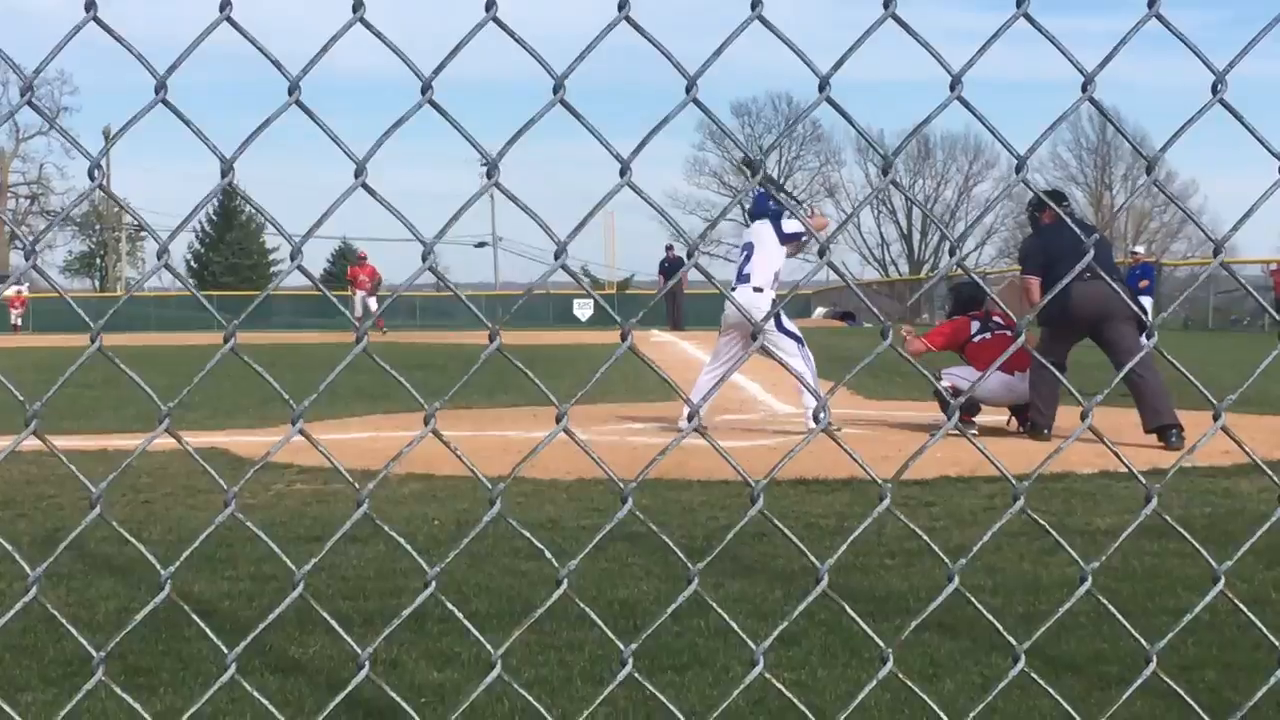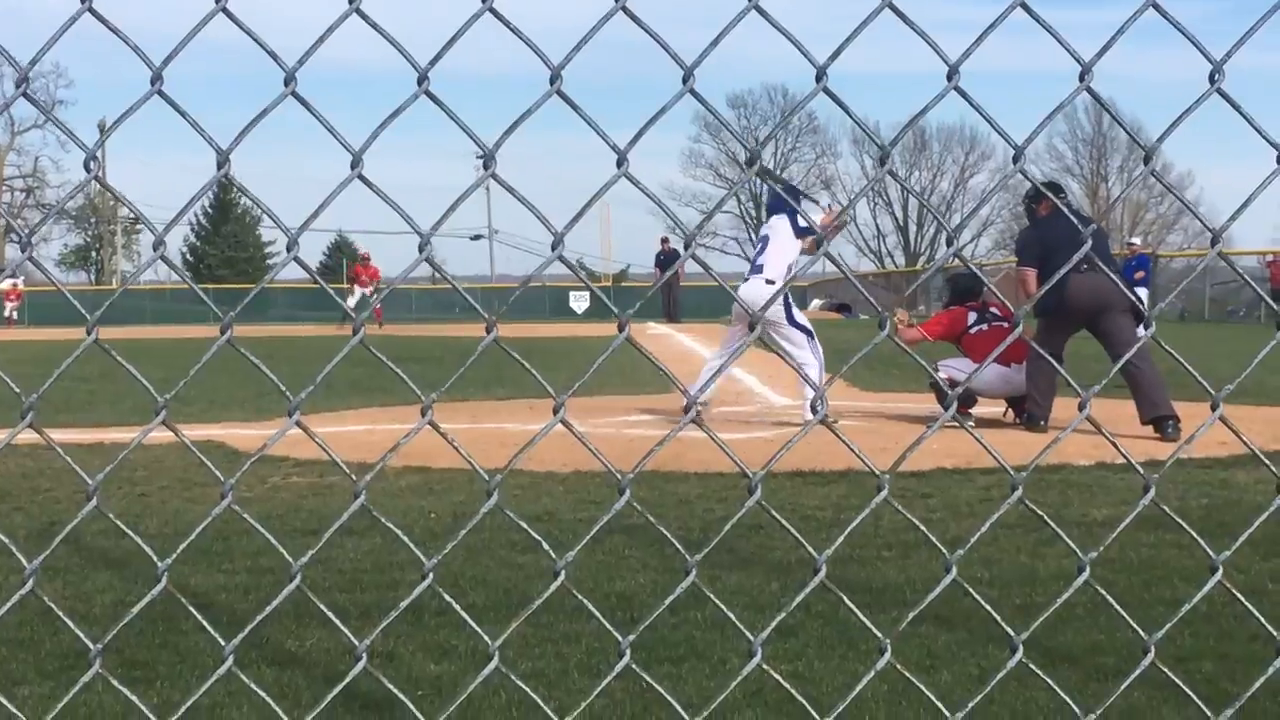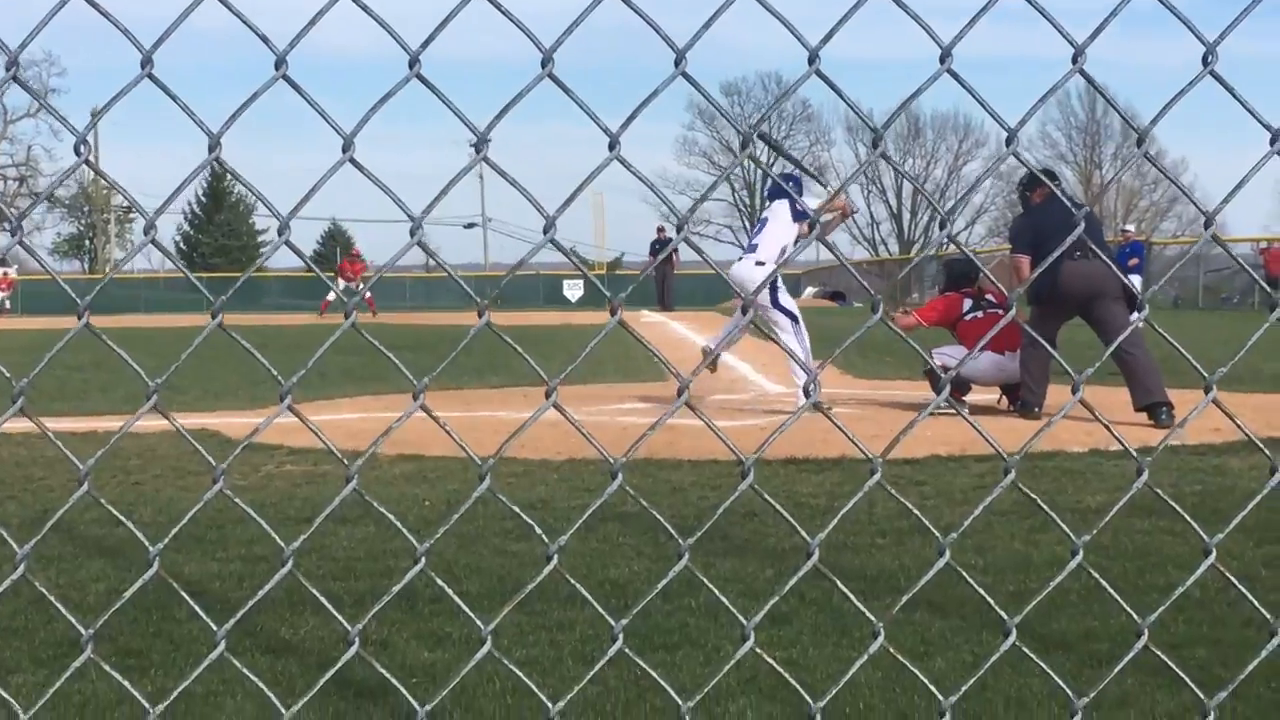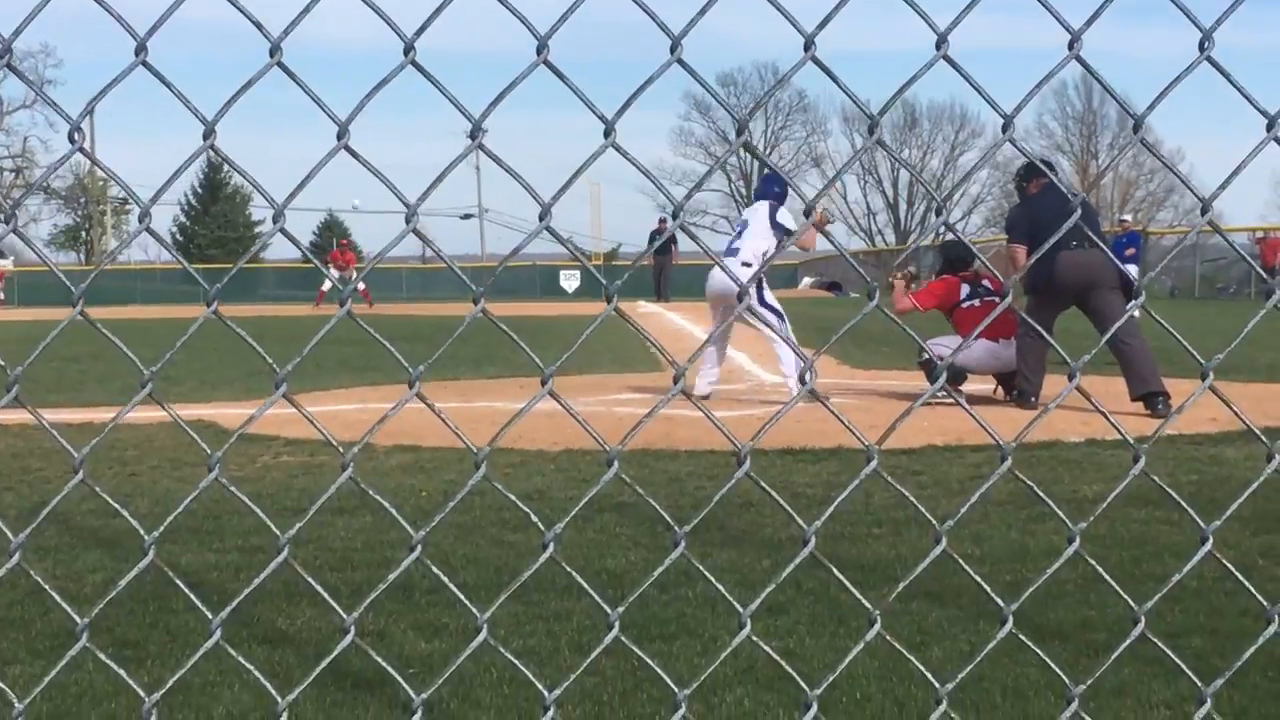
dt=0.3s
person 1, frame 1
left shoulder: (1036, 240)
right shoulder: (1092, 232)
left elbow: (1031, 284)
left wrist: (1042, 312)
left hip: (1072, 298)
right hip: (1113, 296)
left knee: (1047, 361)
right knee: (1136, 361)
left ankle: (1039, 425)
right ankle: (1169, 429)
person 1, frame 2
left shoulder: (1033, 232)
right shoulder: (1089, 223)
left elbow: (1027, 277)
left wrist: (1039, 304)
left hip: (1069, 290)
right hip: (1109, 287)
left knee: (1043, 352)
right knee: (1133, 353)
left ankle: (1036, 417)
right ankle: (1165, 420)
person 1, frame 3
left shoulder: (1027, 219)
right shoulder: (1084, 212)
left elbow: (1021, 263)
left wrist: (1033, 292)
left hip: (1063, 276)
right hip: (1103, 274)
left knee: (1036, 339)
right knee: (1126, 340)
left ankle: (1030, 404)
right ankle: (1158, 407)
person 1, frame 4
left shoulder: (1023, 209)
right shoulder: (1081, 202)
left elbow: (1017, 254)
left wrist: (1028, 281)
left hip: (1059, 266)
right hip: (1100, 263)
left knee: (1031, 329)
right knee: (1123, 330)
left ankle: (1027, 394)
right ankle: (1155, 397)
person 2, frame 1
left shoulder: (749, 233)
right shoulder: (773, 227)
left elbow: (789, 250)
right elbow: (822, 223)
left wrist: (807, 229)
right wrist: (814, 217)
left hip: (734, 304)
right hip: (759, 302)
left knee: (717, 364)
right knee: (800, 358)
left ankle: (689, 417)
right ankle: (817, 418)
person 2, frame 2
left shoulder: (770, 227)
right shoulder: (788, 221)
left elbow: (812, 246)
right elbow: (833, 219)
left wrist: (833, 228)
right wrist: (833, 220)
left hip: (745, 293)
right hip: (770, 294)
left knee: (726, 352)
right knee: (808, 351)
left ankle: (693, 402)
right ankle: (815, 410)
person 2, frame 3
left shoulder: (772, 211)
right shoulder: (787, 206)
left elbow: (817, 230)
right elbow: (836, 203)
left wrist: (842, 215)
right wrist: (842, 204)
left hip: (739, 271)
right hip: (759, 274)
left knee: (749, 310)
right knee: (793, 332)
left ankle: (715, 349)
right ankle: (808, 398)
person 2, frame 4
left shoulder: (750, 211)
right shoulder: (776, 212)
right elbow: (806, 244)
left wrist: (815, 226)
right wrist: (815, 226)
left hip: (717, 276)
right hip: (745, 276)
left knee: (719, 332)
right knee: (779, 330)
left ankle: (702, 387)
right ankle: (800, 386)
person 3, frame 1
left shoulder: (955, 325)
right shoulder: (1002, 317)
left elbow: (912, 349)
left wrist: (908, 337)
left hip: (998, 385)
right hip: (1030, 386)
left knee: (944, 378)
left ankle: (964, 421)
right ankle: (1028, 419)
person 3, frame 2
left shoulder: (953, 315)
right shoulder: (998, 308)
left elbow: (908, 338)
left wrist: (901, 328)
left knee: (941, 370)
left ankle: (961, 414)
right ankle: (1023, 410)
person 3, frame 3
left shoulder: (948, 301)
right shoulder: (996, 295)
left elbow: (904, 323)
left wrist: (897, 316)
left hip: (989, 365)
right hip: (1019, 366)
left knee: (935, 358)
left ankle: (954, 400)
right ankle: (1018, 398)
person 3, frame 4
left shoulder: (944, 284)
right shoulder: (991, 280)
left elbow: (900, 306)
left wrist: (899, 283)
left hip: (985, 353)
right hip: (1015, 354)
left knee: (930, 349)
left ankle: (949, 389)
right ankle: (1015, 387)
